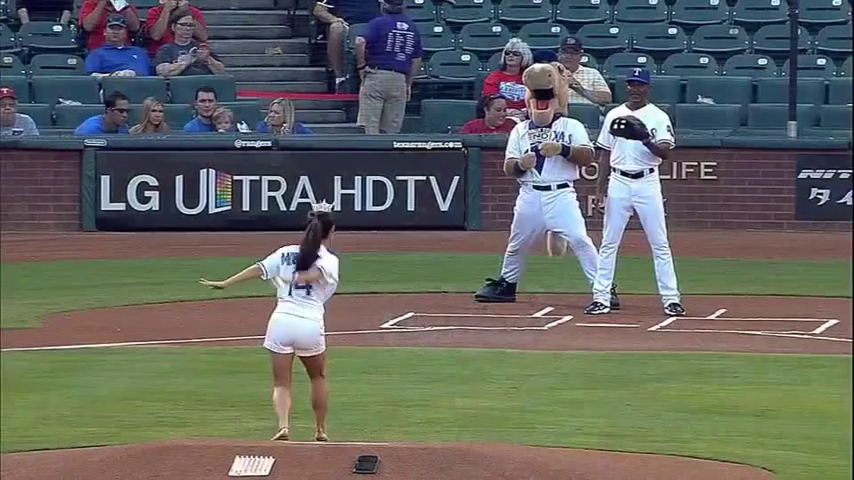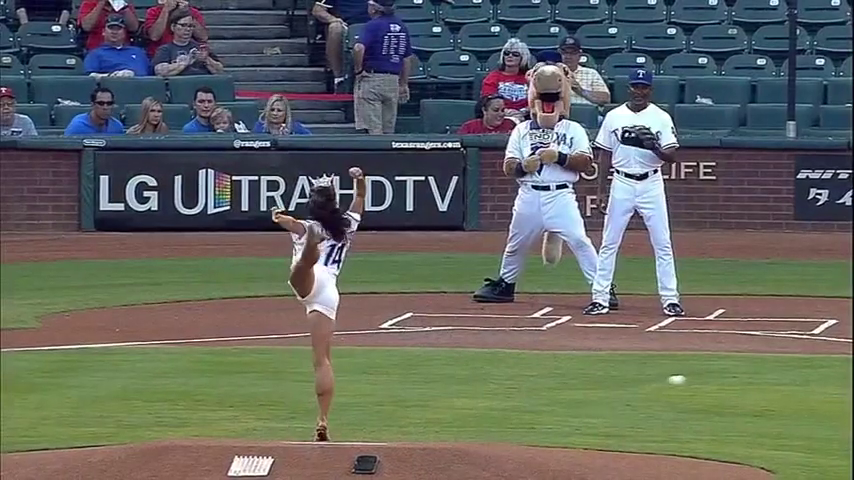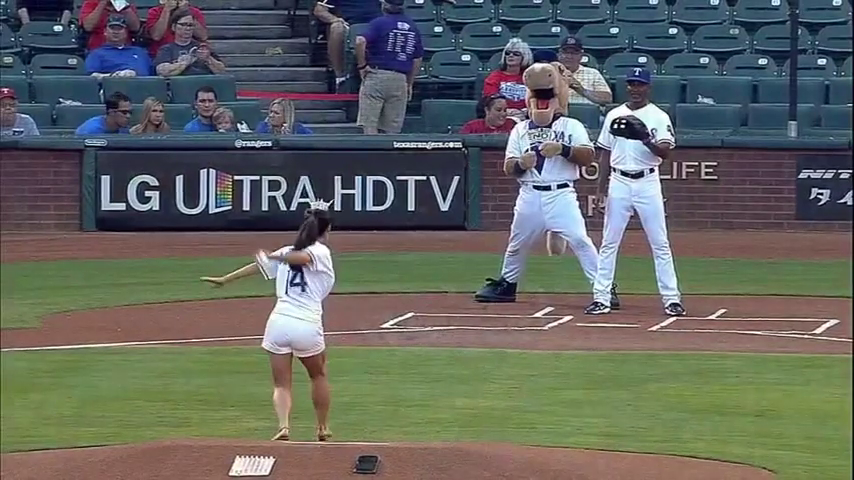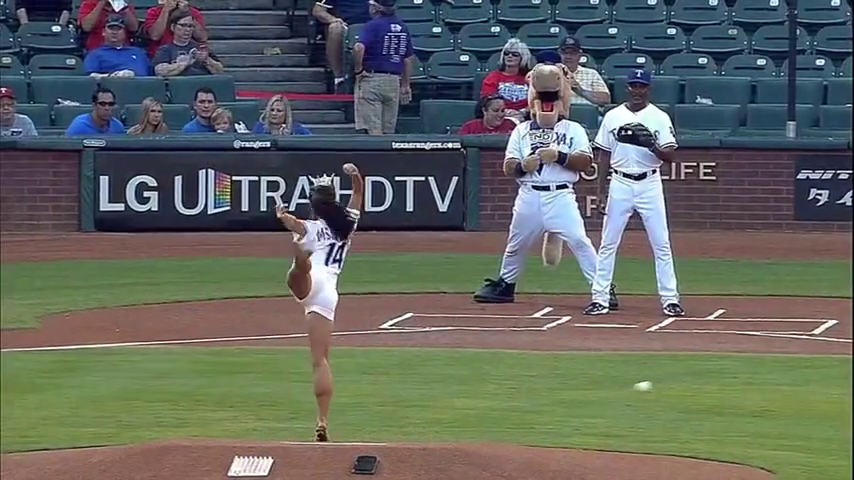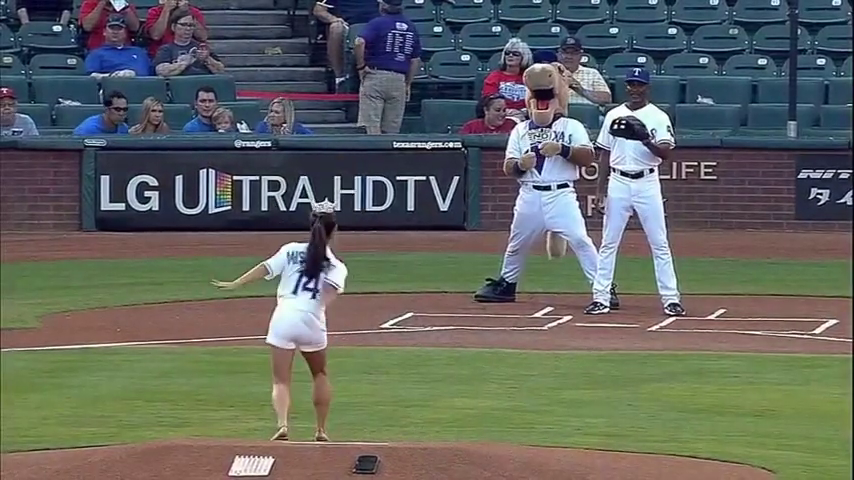
dt=0.5s
person 1, frame 1
left shoulder: (287, 252)
right shoulder: (329, 260)
left elbow: (258, 268)
right elbow: (313, 275)
left wrist: (225, 283)
right wrist: (290, 280)
left hip: (281, 322)
right hip: (310, 326)
left knee: (281, 384)
right knee: (318, 378)
left ankle: (283, 426)
right ankle: (321, 430)
person 1, frame 2
left shoulder: (309, 229)
right shoulder: (346, 226)
left elbow: (296, 225)
right elbow: (360, 200)
left wrist: (282, 220)
right wrist: (359, 178)
left hip: (312, 283)
right hip: (330, 294)
right knee: (322, 361)
right ankle: (323, 424)
person 1, frame 3
left shoulder: (285, 252)
right shoulder: (322, 252)
left elbow: (257, 267)
right elbow: (300, 257)
left wrist: (224, 279)
right wrist: (275, 255)
left hip: (279, 323)
right hip: (308, 327)
left knee: (282, 385)
right knee: (319, 376)
left ankle: (283, 426)
right ankle: (323, 428)
person 1, frame 4
left shoulder: (311, 229)
right shoulder: (346, 225)
left elbow: (298, 225)
right elbow: (357, 196)
left wrist: (285, 217)
right wrist: (356, 176)
left hip: (309, 283)
right hip: (328, 294)
right knee: (320, 361)
left ankle: (302, 261)
right ankle: (323, 424)
person 1, frame 5
left shoulder: (290, 250)
right shoulder: (337, 266)
left elbow: (264, 268)
right elbow: (330, 295)
left wrist: (234, 284)
right wrist: (319, 312)
left hip: (284, 319)
right hip: (312, 324)
left knee: (282, 382)
right knee: (320, 375)
left ankle: (283, 425)
right ankle: (322, 431)
person 2, frame 1
left shoulder: (659, 117)
right shoulder: (614, 115)
left elbow: (665, 152)
right elbow: (606, 154)
left wrist: (647, 140)
right wrist: (600, 188)
left hip: (647, 183)
right hip: (618, 183)
left knee: (660, 243)
right knee: (608, 243)
left ankle: (670, 298)
right ankle: (601, 298)
person 2, frame 2
left shoulder: (662, 118)
right shoulder: (614, 116)
left elbow: (671, 156)
right elbow: (605, 155)
left wrist: (654, 147)
right wrist: (601, 190)
left hip: (651, 186)
right hip: (621, 184)
left knee: (662, 244)
right knee: (609, 244)
left ankle: (670, 299)
right ankle: (600, 298)
person 2, frame 3
left shoulder: (659, 116)
right shoulder: (614, 115)
left elbow: (665, 152)
right elbow: (606, 154)
left wrist: (646, 140)
right wrist: (600, 189)
left hip: (647, 183)
right hip: (619, 183)
left knee: (660, 243)
right knee: (609, 243)
left ankle: (671, 298)
right ankle: (601, 298)
person 2, frame 4
left shoulder: (660, 117)
right shoulder: (612, 116)
left elbow: (670, 156)
right elbow: (605, 155)
left wrist: (652, 146)
right wrist: (601, 189)
left hip: (650, 185)
right hip: (620, 185)
left knee: (661, 244)
right knee: (608, 244)
left ankle: (670, 299)
right ankle: (599, 298)
person 2, frame 5
left shoulder: (659, 117)
right shoulder: (613, 115)
left elbow: (665, 153)
right elbow: (605, 154)
left wrist: (646, 140)
right wrist: (600, 189)
left hip: (647, 184)
right hip: (618, 184)
left knee: (659, 243)
right knee: (608, 243)
left ankle: (670, 298)
right ankle: (600, 298)
person 3, frame 1
left shoulder: (572, 125)
right shoulder: (521, 129)
left elbow: (587, 156)
right elbow: (508, 168)
left wrist: (562, 148)
right wrist: (520, 164)
left hip: (561, 195)
right hip: (529, 196)
left knee: (579, 240)
right knee: (518, 243)
right ankle: (505, 285)
person 3, frame 2
left shoulder: (573, 129)
right shoulder: (521, 130)
left elbow: (585, 162)
right elbow: (508, 166)
left wrist: (559, 156)
right wrist: (522, 166)
left hip: (560, 197)
right hip: (528, 198)
left knee: (579, 241)
right knee: (515, 245)
right ankle: (504, 286)
person 3, frame 3
left shoulder: (571, 125)
right shoulder: (520, 129)
left elbow: (587, 155)
right elbow: (508, 167)
left wrist: (561, 149)
right wrist: (519, 164)
left hip: (561, 195)
right hip: (529, 196)
left knee: (579, 240)
right knee: (517, 244)
right ankle: (505, 286)
person 3, frame 4
left shoulder: (573, 129)
right shoulder: (521, 130)
left elbow: (586, 161)
right elbow: (508, 168)
left wrist: (559, 156)
right wrist: (522, 165)
left hip: (560, 196)
right hip: (528, 196)
left knee: (578, 240)
right knee: (516, 244)
right ankle: (504, 284)
person 3, frame 5
left shoulder: (572, 126)
right shoulder: (520, 129)
left elbow: (588, 156)
right elbow: (508, 167)
left wrist: (562, 149)
right wrist: (520, 165)
left hip: (561, 195)
right hip: (529, 196)
left knee: (580, 240)
right knee: (517, 243)
right ankle: (505, 285)
person 4, frame 1
left shoulder: (379, 23)
right shoulder: (412, 26)
left elbow: (360, 42)
right elbow: (417, 59)
left wrist: (361, 65)
right wrist: (408, 84)
left hip: (376, 76)
right hip: (399, 79)
left knee: (371, 125)
right knee: (392, 130)
person 4, frame 2
left shoulder: (373, 25)
right shoulder: (401, 26)
left elbow: (359, 48)
right elbow: (407, 58)
left wrist: (358, 70)
right wrist: (403, 84)
left hip: (371, 79)
right hip: (393, 81)
left knee: (374, 128)
right knee: (388, 131)
person 4, frame 3
left shoulder: (380, 22)
right shoulder: (413, 27)
left elbow: (360, 41)
right elbow: (417, 59)
left wrist: (362, 65)
right wrist: (409, 84)
left hip: (377, 76)
right hip: (400, 79)
left knee: (369, 125)
right knee: (393, 129)
person 4, frame 4
left shoulder: (374, 25)
right shoulder: (402, 27)
left elbow: (359, 47)
right elbow: (409, 58)
left wrist: (358, 70)
right wrist: (405, 84)
left hip: (371, 79)
right hip: (393, 81)
left knee: (373, 128)
right knee: (388, 131)
person 4, frame 5
left shoulder: (378, 23)
right shoulder: (411, 27)
left elbow: (359, 42)
right elbow: (415, 60)
left wrist: (360, 66)
right wrist: (407, 84)
left hip: (376, 77)
right hip: (399, 80)
left knee: (372, 126)
right knee: (392, 130)
